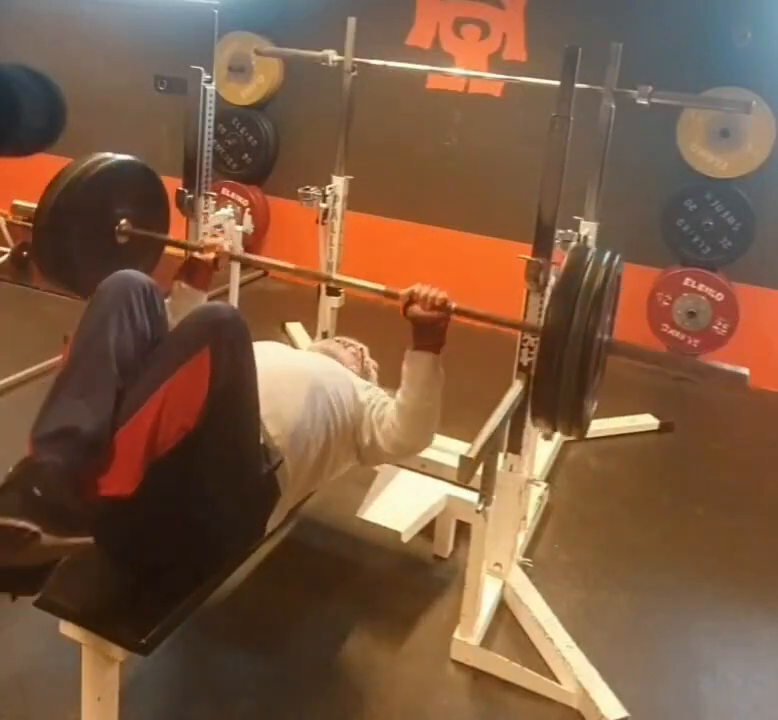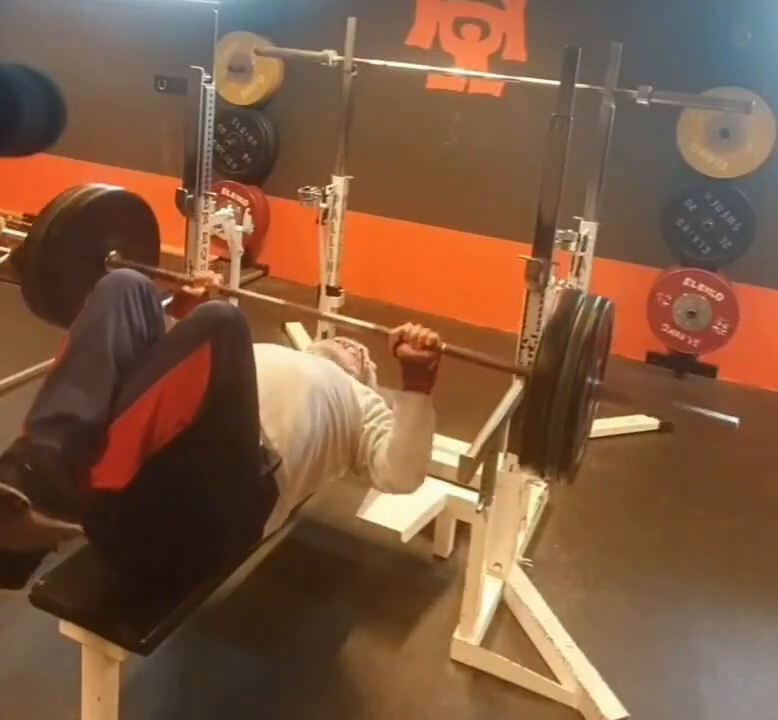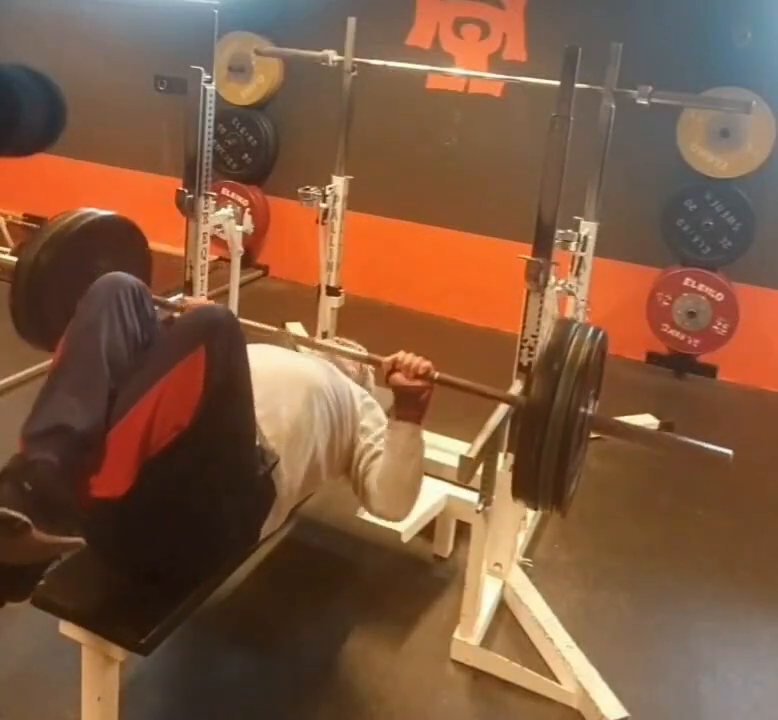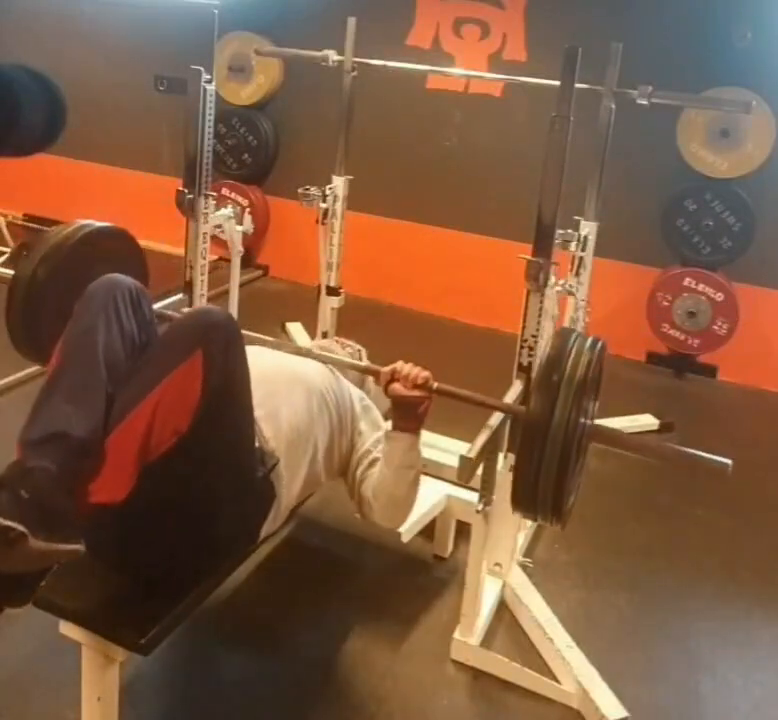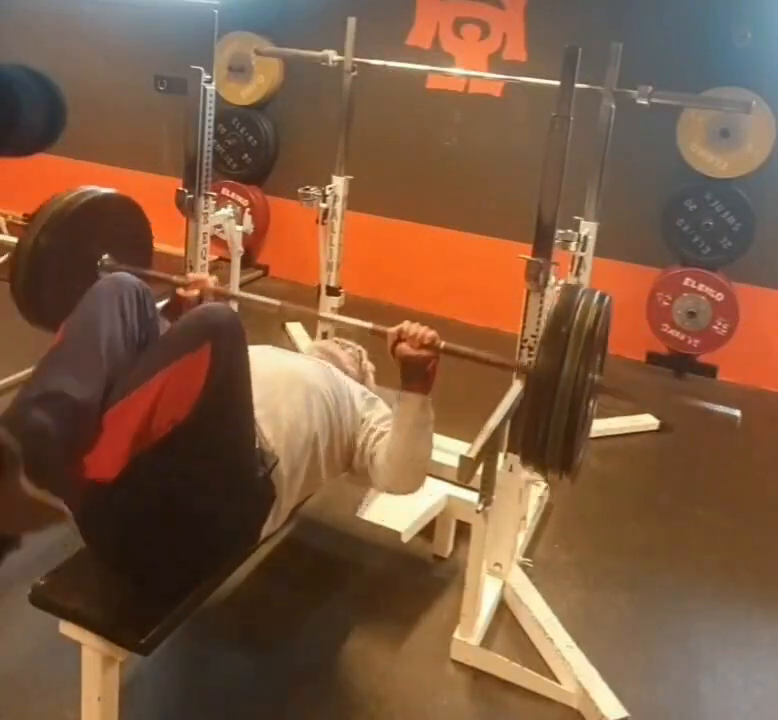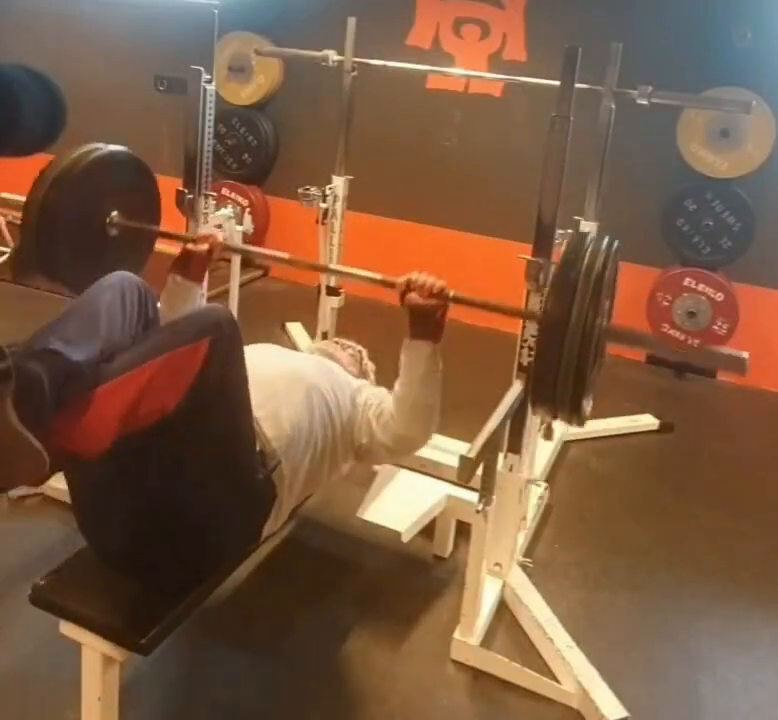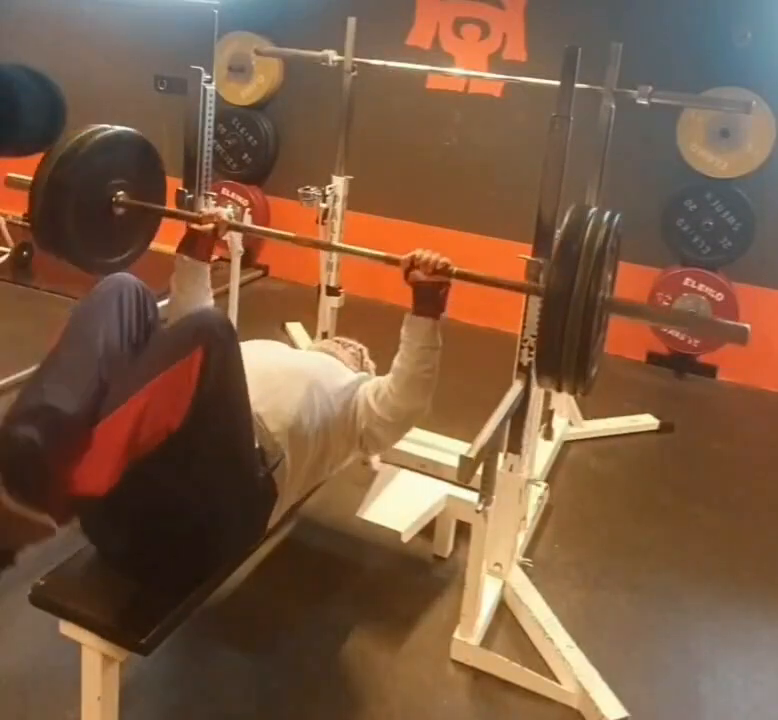
dt=0.2s
person 1, frame 1
left shoulder: (358, 400)
right shoulder: (273, 357)
left elbow: (408, 433)
right elbow: (182, 347)
left wrist: (426, 343)
right wrist: (193, 281)
left hip: (213, 502)
right hip: (145, 464)
left knee: (220, 322)
right knee: (128, 289)
left ankle: (60, 505)
right ankle: (49, 492)
person 1, frame 2
left shoulder: (357, 404)
right shoulder: (278, 360)
left elbow: (402, 470)
right elbow: (174, 368)
left wrist: (416, 384)
right wrist: (185, 316)
left hip: (211, 507)
right hip: (135, 478)
left knee: (219, 322)
right knee: (125, 289)
left ankle: (57, 492)
right ankle: (39, 483)
person 1, frame 3
left shoulder: (355, 407)
right shoulder: (269, 363)
left elbow: (392, 499)
right elbow: (167, 390)
left wrist: (409, 410)
right wrist: (176, 338)
left hip: (210, 503)
right hip: (132, 482)
left knee: (211, 324)
right knee: (117, 291)
left ankle: (53, 504)
right ankle: (37, 494)
person 1, frame 4
left shoulder: (352, 408)
right shoulder: (257, 360)
left elbow: (388, 508)
right elbow: (158, 385)
left wrist: (407, 419)
right wrist: (177, 340)
left hip: (210, 505)
right hip: (131, 476)
left knee: (210, 327)
right knee: (114, 294)
left ankle: (45, 514)
right ankle: (35, 508)
person 1, frame 5
left shoulder: (355, 404)
right shoulder: (277, 364)
left elbow: (400, 473)
right elbow: (167, 377)
left wrist: (415, 383)
right wrist: (179, 318)
left hip: (203, 512)
left knee: (216, 325)
right knee: (120, 292)
left ankle: (43, 479)
person 1, frame 6
left shoulder: (355, 400)
right shoulder: (266, 359)
left elbow: (407, 429)
right elbow: (173, 344)
left wrist: (424, 332)
right wrist: (188, 272)
left hip: (199, 514)
left knee: (211, 326)
right knee: (124, 291)
person 1, frame 7
left shoulder: (355, 397)
right shoulder: (273, 357)
left elbow: (406, 401)
right elbow: (181, 329)
left wrist: (426, 307)
right wrist: (195, 253)
left knee: (206, 330)
right knee: (122, 293)
